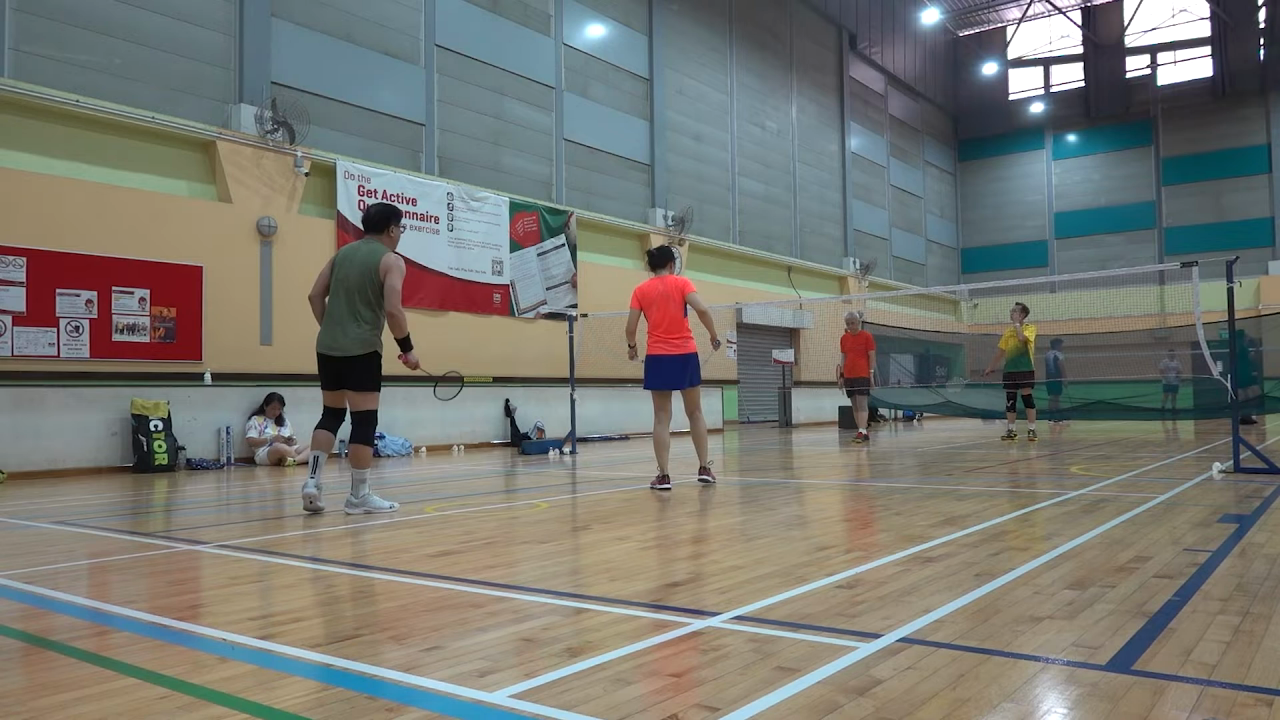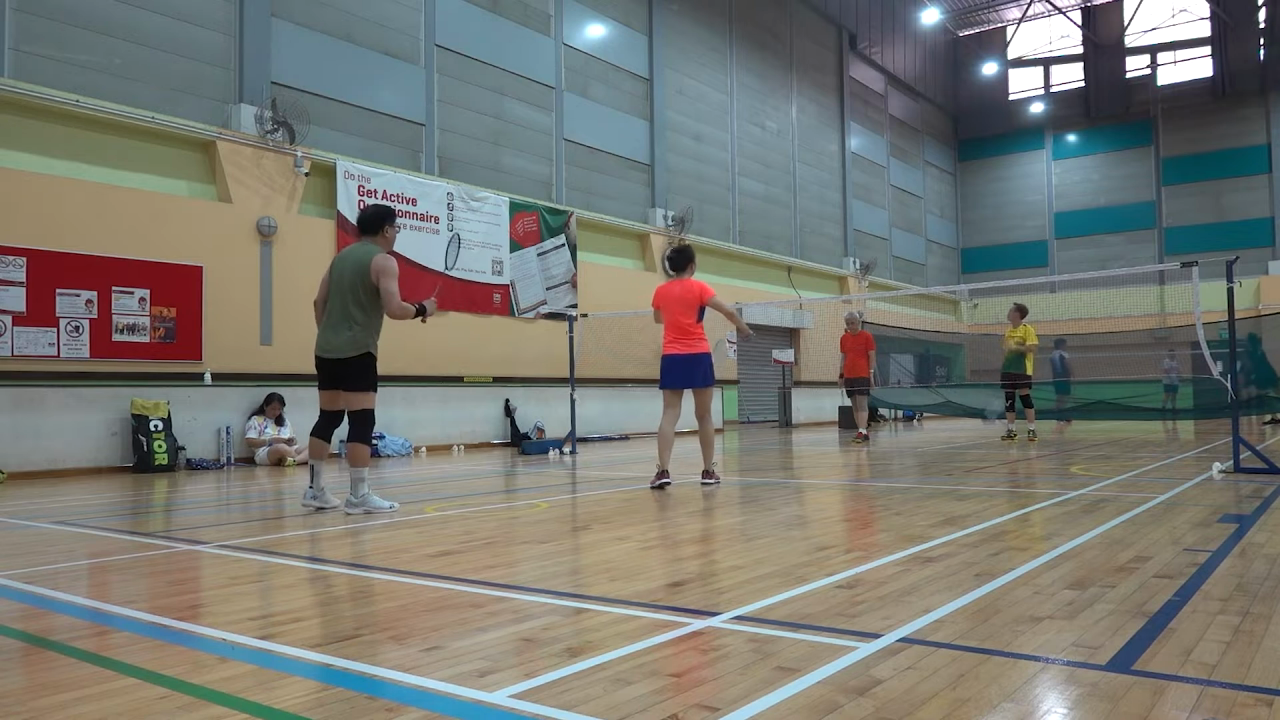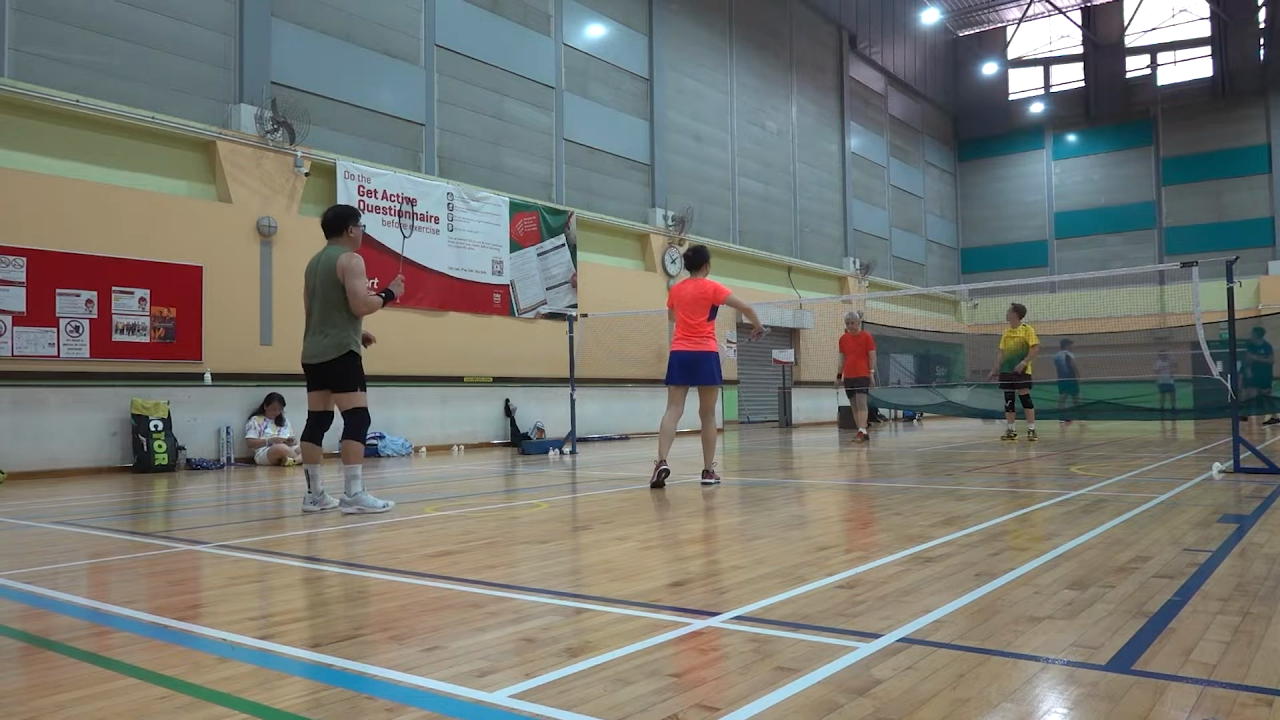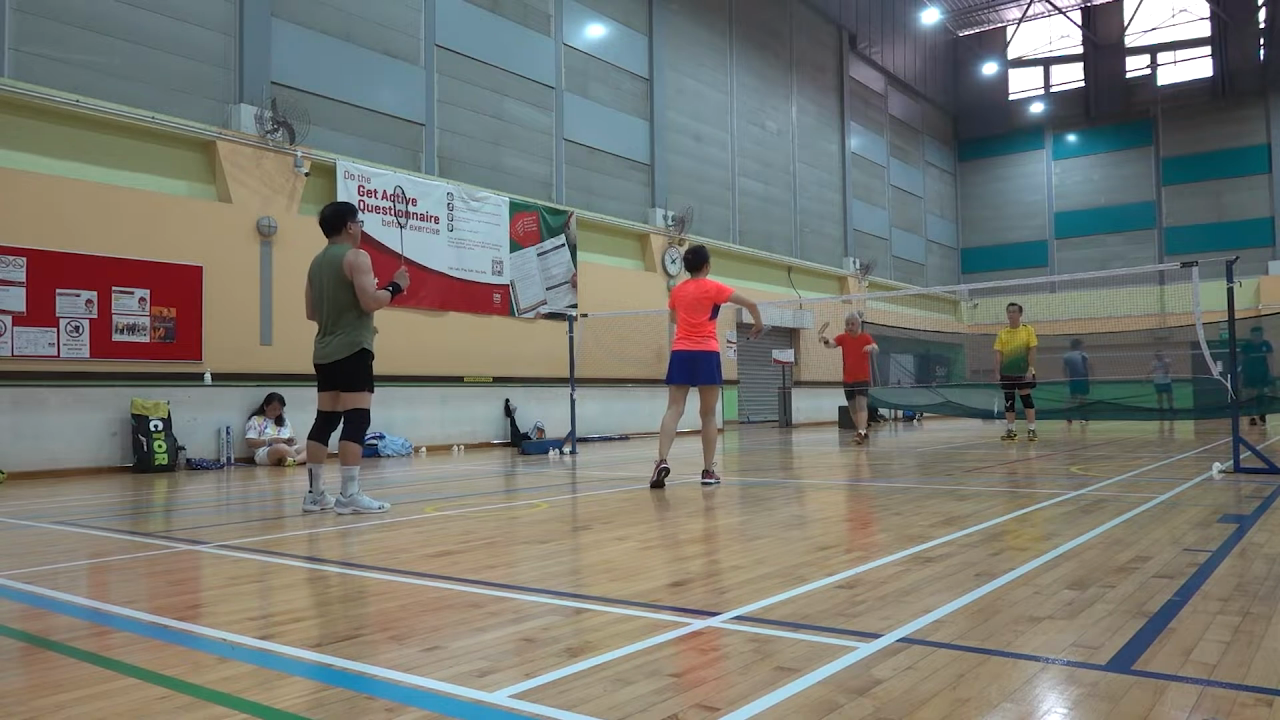
dt=0.5s
person 1, frame 1
left shoulder: (342, 253)
right shoulder: (391, 261)
left elbow: (315, 295)
right elbow: (393, 310)
right wrist: (407, 349)
left hip: (328, 347)
right hip: (362, 350)
left knee: (331, 415)
right knee: (364, 421)
left ankle: (313, 481)
right ankle: (359, 496)
person 1, frame 2
left shoulder: (341, 256)
right shoulder: (383, 261)
left elbow: (319, 302)
right elbow: (394, 309)
right wrist: (423, 309)
left hip: (326, 350)
right hip: (357, 351)
left knee: (328, 417)
right knee: (361, 421)
left ankle: (314, 490)
right ankle: (359, 495)
person 1, frame 3
left shoulder: (314, 262)
right shoulder: (350, 260)
right elbow: (360, 306)
right wrist: (389, 293)
left hip: (313, 353)
right hip: (341, 353)
left knee: (317, 421)
right knee: (357, 419)
left ankle: (314, 494)
right ankle: (353, 494)
person 1, frame 4
left shoulder: (316, 262)
right shoulder: (356, 257)
left elbow: (311, 312)
right elbow: (370, 301)
right wrist: (396, 286)
left hip: (325, 352)
right hip: (353, 350)
left knee: (325, 420)
right knee: (356, 420)
left ankle: (315, 493)
right ankle: (349, 495)
person 2, frame 1
left shoulder: (641, 290)
right shoulder: (682, 283)
left elbow: (631, 327)
right elbow: (702, 310)
left wrist: (632, 347)
right wrist: (714, 336)
left hip: (657, 357)
right hip: (685, 355)
left knee: (662, 418)
right knee: (695, 413)
left ankle: (663, 475)
right ankle: (704, 468)
person 2, frame 2
left shoulder: (661, 291)
right shoulder: (699, 287)
right elbow: (728, 312)
right wrist: (744, 330)
left hip: (671, 357)
right hip: (698, 356)
left knee: (670, 415)
right knee: (704, 416)
left ankle: (663, 470)
right ankle: (708, 471)
person 2, frame 3
left shoulder: (676, 289)
right shoulder: (712, 288)
right elbow: (745, 308)
right wrist: (758, 326)
left hip: (679, 354)
right hip: (705, 355)
left knee: (673, 410)
right knee: (708, 415)
left ankle: (662, 462)
right ankle: (708, 471)
person 2, frame 4
left shoulder: (677, 290)
right shoulder: (713, 288)
right elbow: (750, 303)
right wrist: (759, 324)
left hip: (680, 354)
right hip: (706, 354)
left knee: (674, 410)
right knee: (708, 414)
left ankle: (662, 461)
right ankle: (708, 471)
